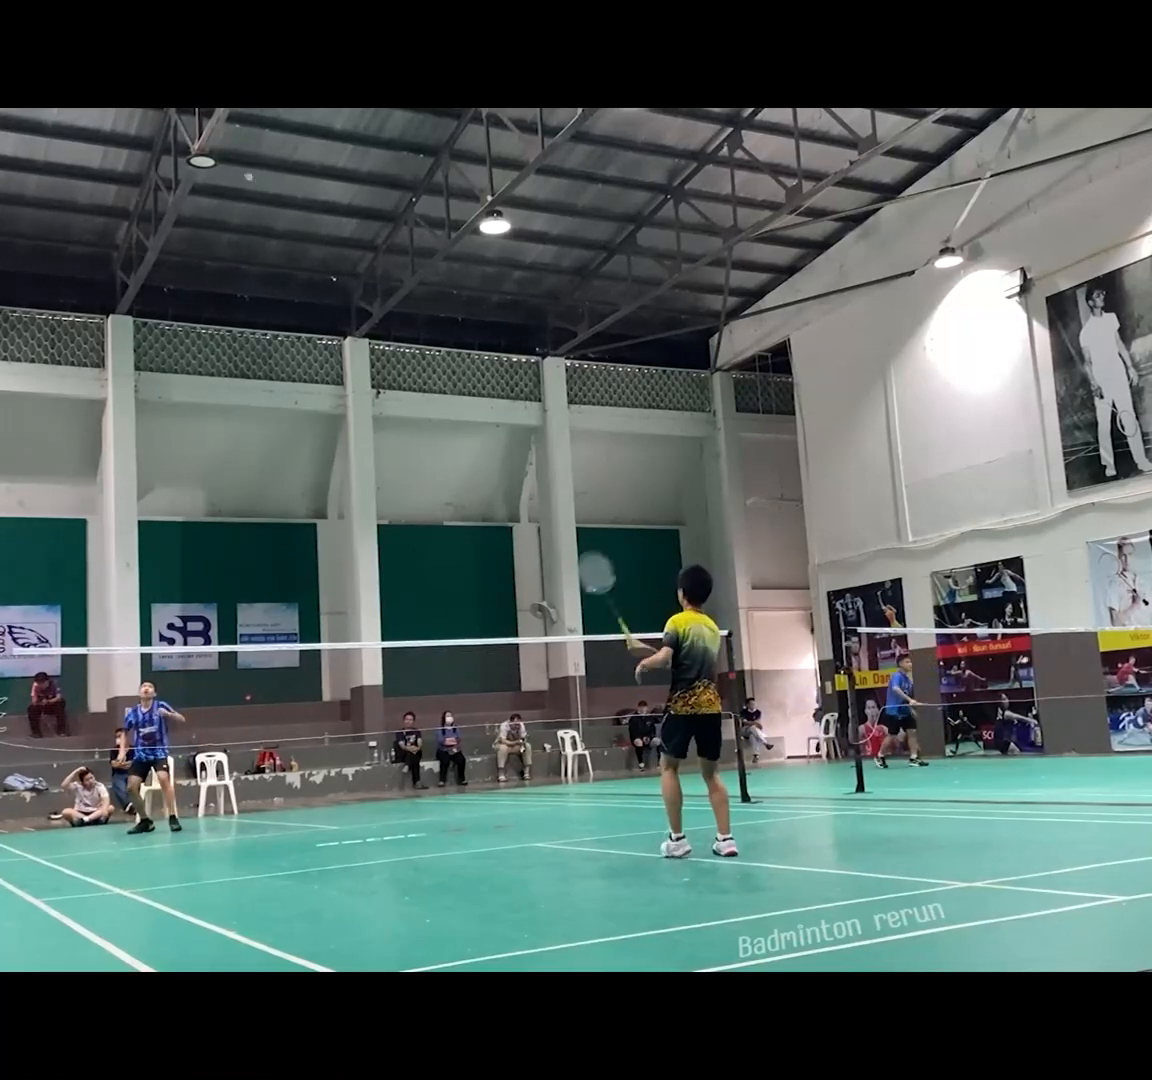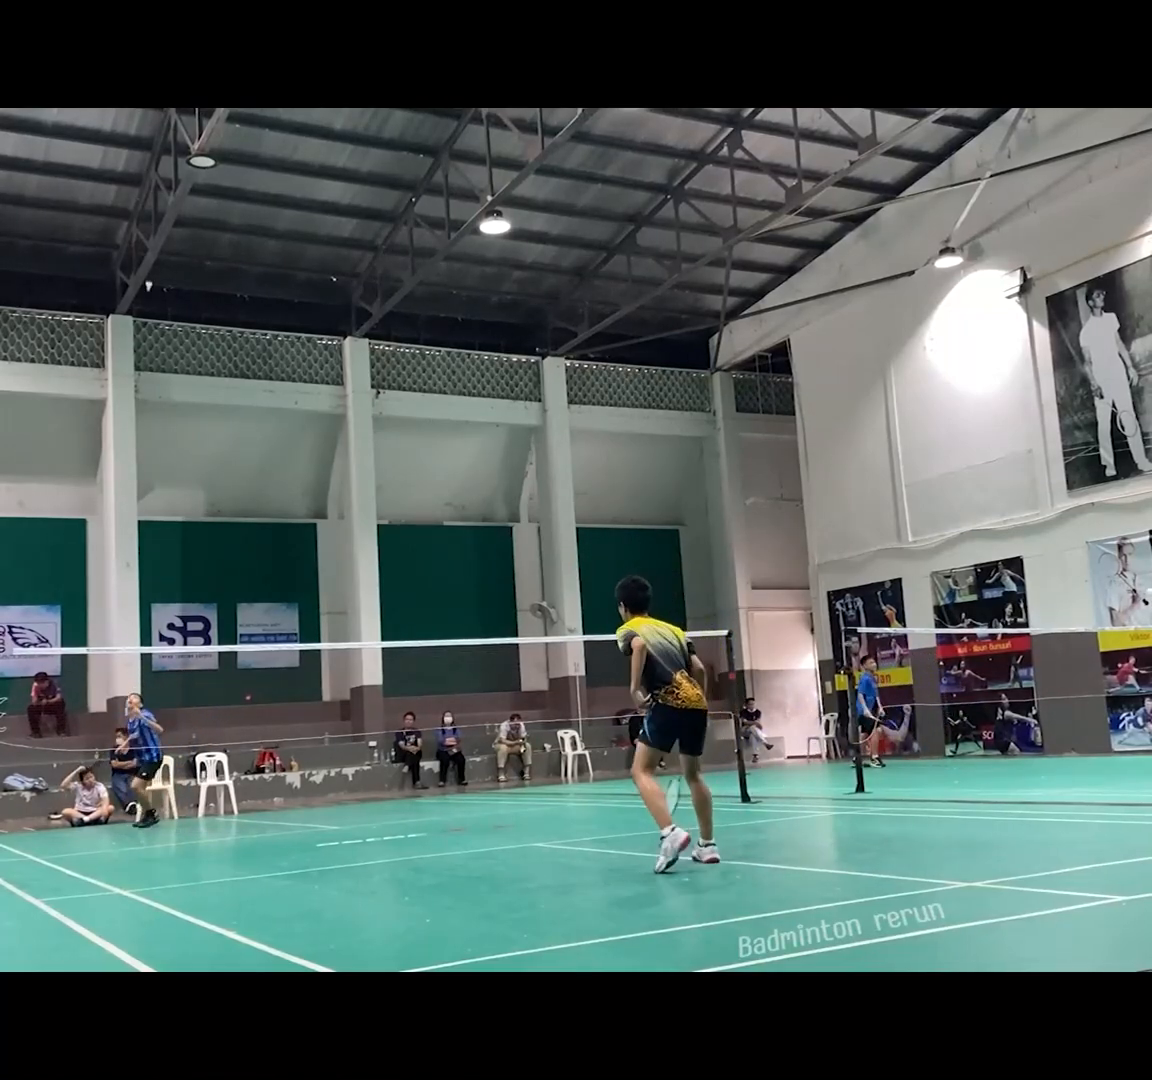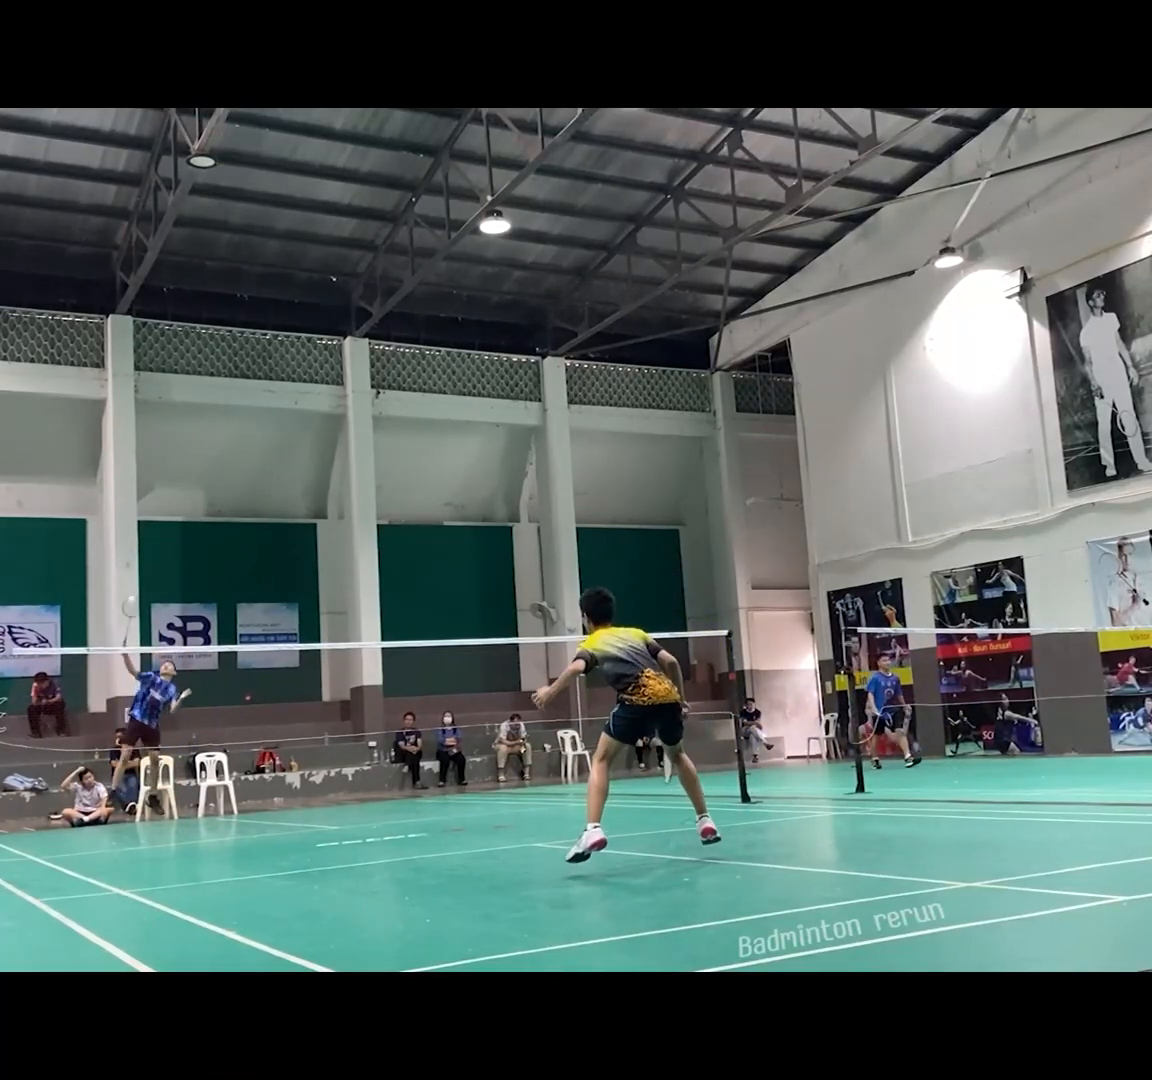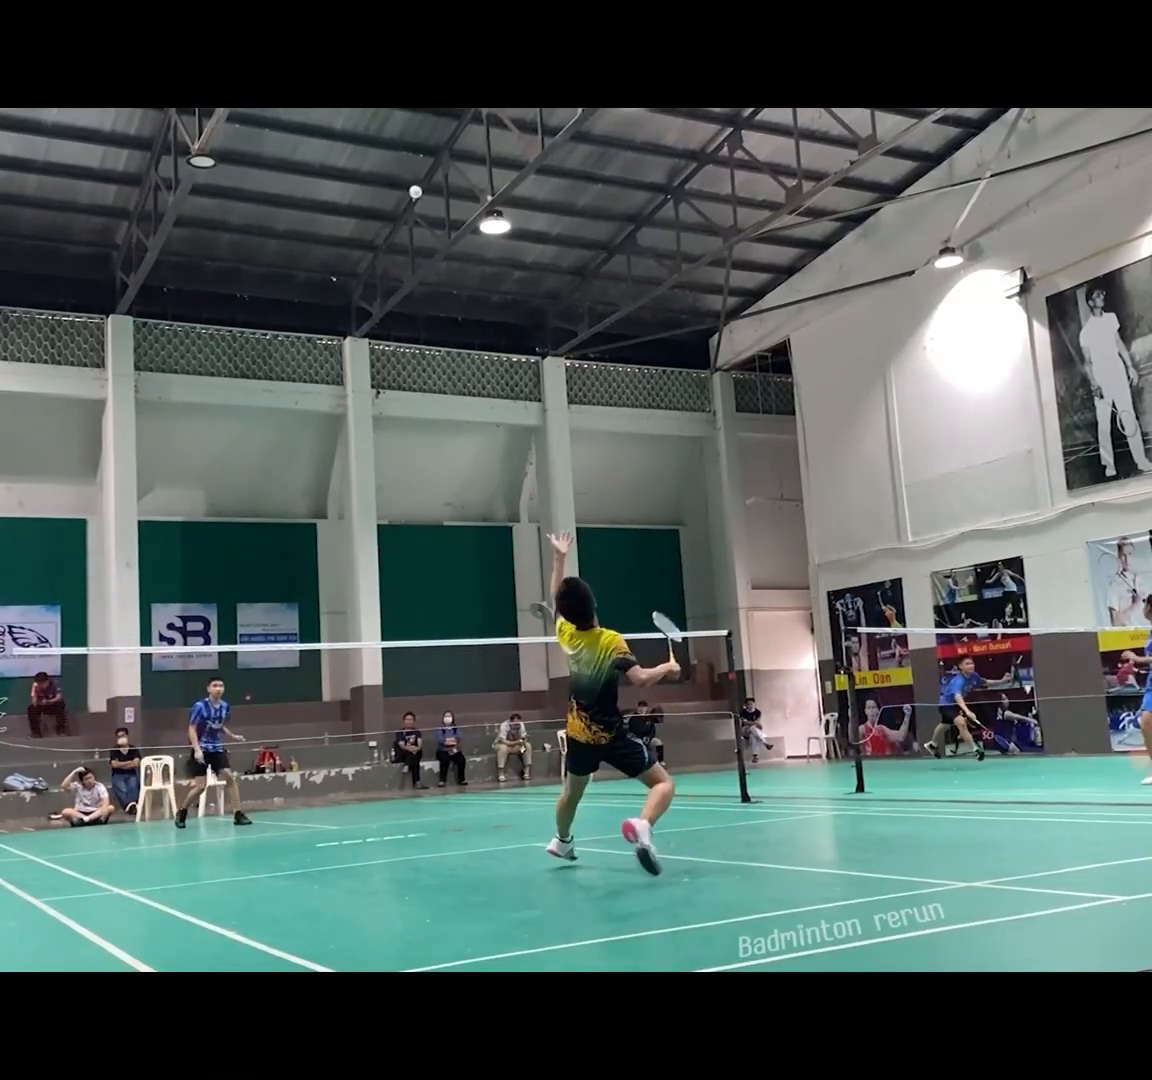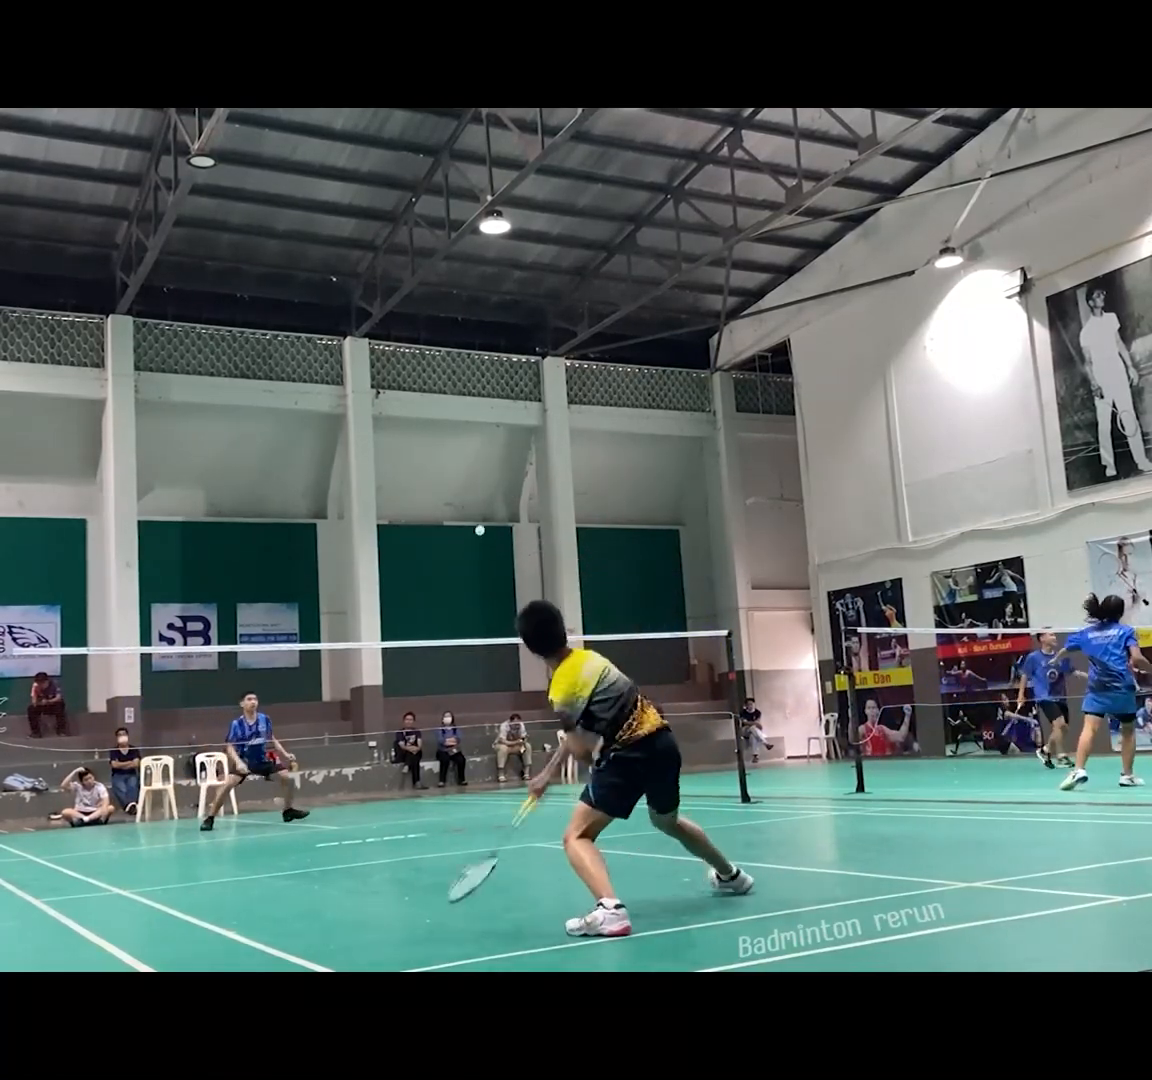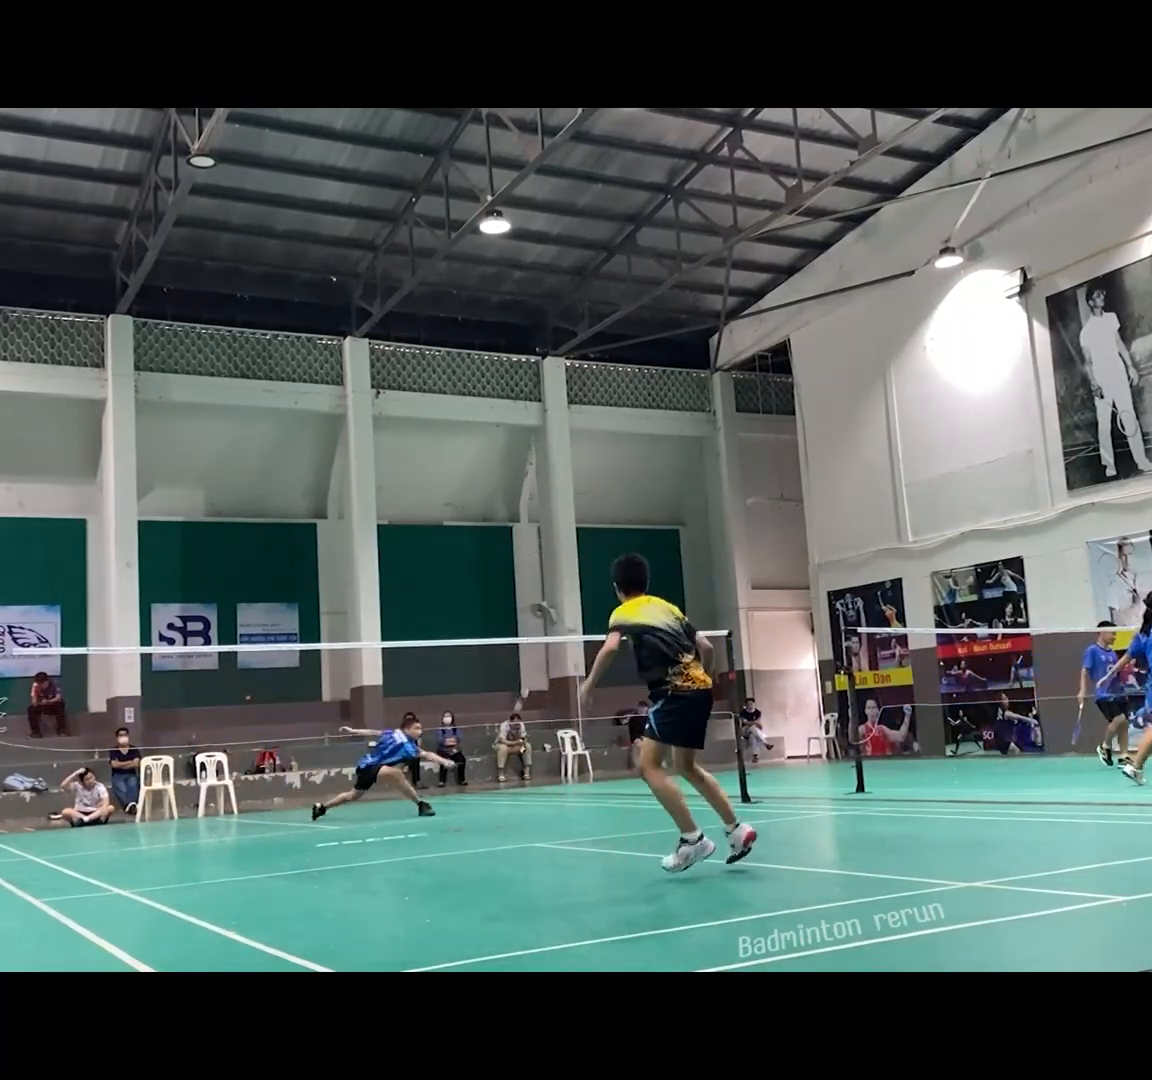
dt=0.7s
person 1, frame 1
left shoulder: (677, 622)
right shoulder: (712, 628)
left elbow: (664, 658)
left wrist: (643, 664)
right wrist: (645, 648)
left hip: (683, 705)
right hip: (711, 706)
left knee: (669, 768)
right knee: (711, 773)
left ankle: (676, 838)
right ankle: (725, 839)
person 1, frame 2
left shoulder: (626, 630)
right shoulder: (672, 629)
left elbow: (640, 647)
right elbow: (699, 668)
left wrist: (636, 688)
left hip: (669, 701)
right hip: (698, 701)
left knee: (642, 771)
right knee: (692, 773)
left ankle: (671, 833)
right ankle: (707, 845)
person 1, frame 3
left shoulder: (591, 644)
right shoulder: (637, 634)
left elbow: (576, 668)
right elbow: (670, 661)
left wrist: (551, 692)
right wrist: (680, 699)
left hip: (636, 700)
right hip: (666, 696)
left knee: (600, 762)
right knee: (677, 755)
left ankle: (593, 830)
right ankle: (704, 820)
person 1, frame 4
left shoulder: (566, 633)
right shoulder: (612, 642)
left elbow: (557, 596)
right elbow: (642, 678)
left wrist: (559, 555)
right wrist: (668, 668)
left hip: (578, 733)
right hip: (610, 736)
left knee: (574, 785)
right knee: (662, 783)
left ankle: (561, 842)
right ankle: (641, 825)
person 1, frame 5
left shoulder: (561, 691)
right shoulder: (586, 658)
left elbow: (583, 748)
left wrist: (547, 776)
left hip: (628, 754)
right hip: (662, 742)
left knee: (576, 838)
right knee: (668, 821)
left ankle: (611, 910)
right ankle: (729, 875)
person 1, frame 6
left shoulder: (623, 614)
right shoulder: (669, 607)
left elbow: (611, 646)
right elbow: (705, 646)
left wrist: (590, 682)
left hip: (674, 692)
right hip: (699, 688)
left knee: (649, 766)
right knee: (688, 768)
left ankle: (692, 840)
right ankle: (737, 830)
